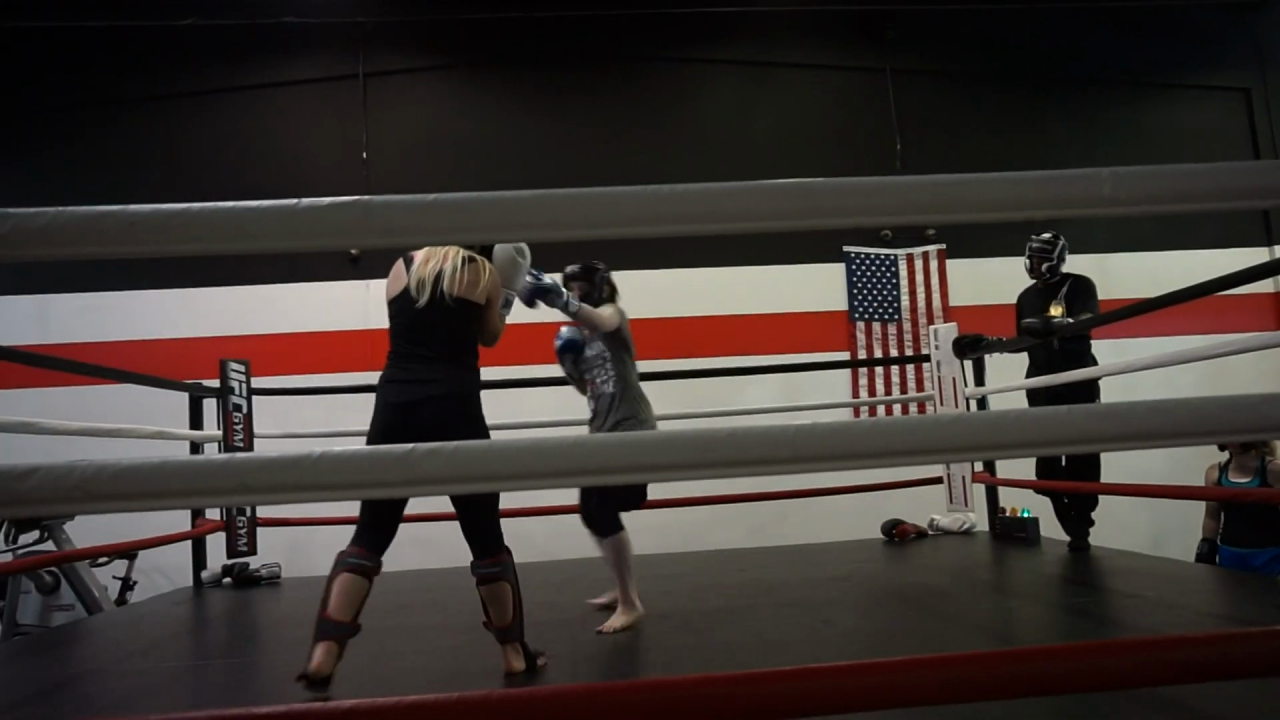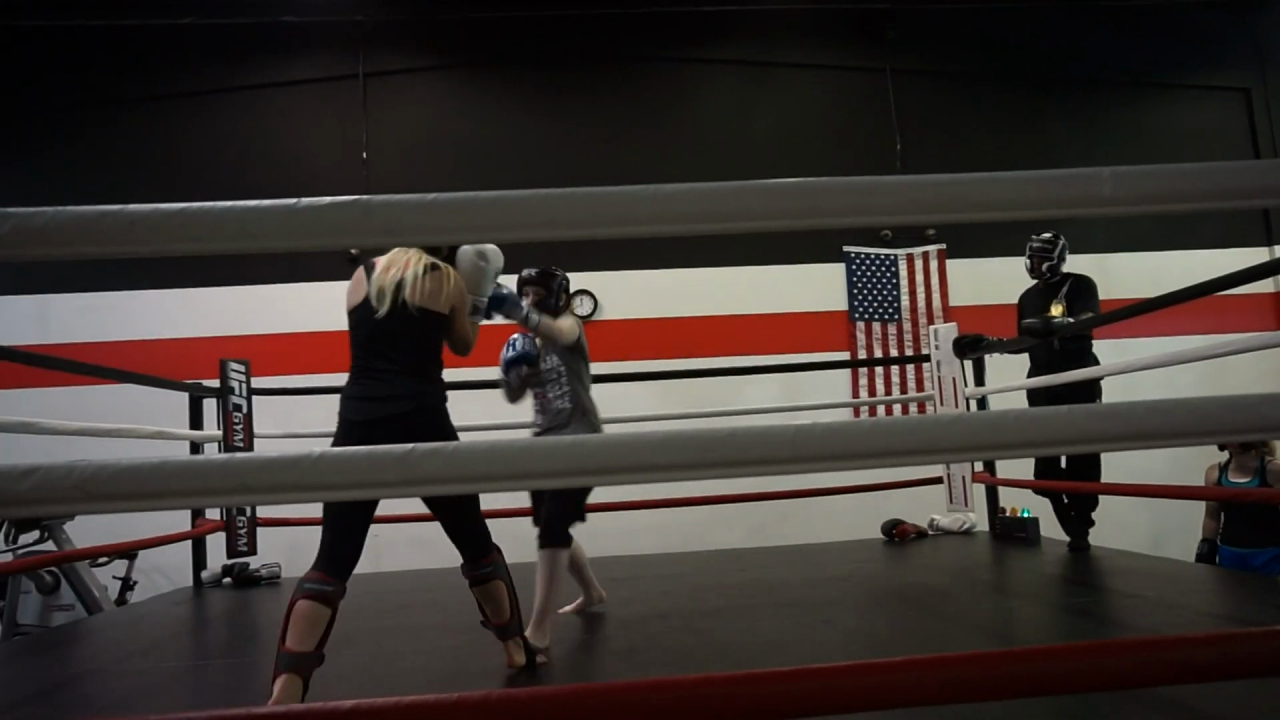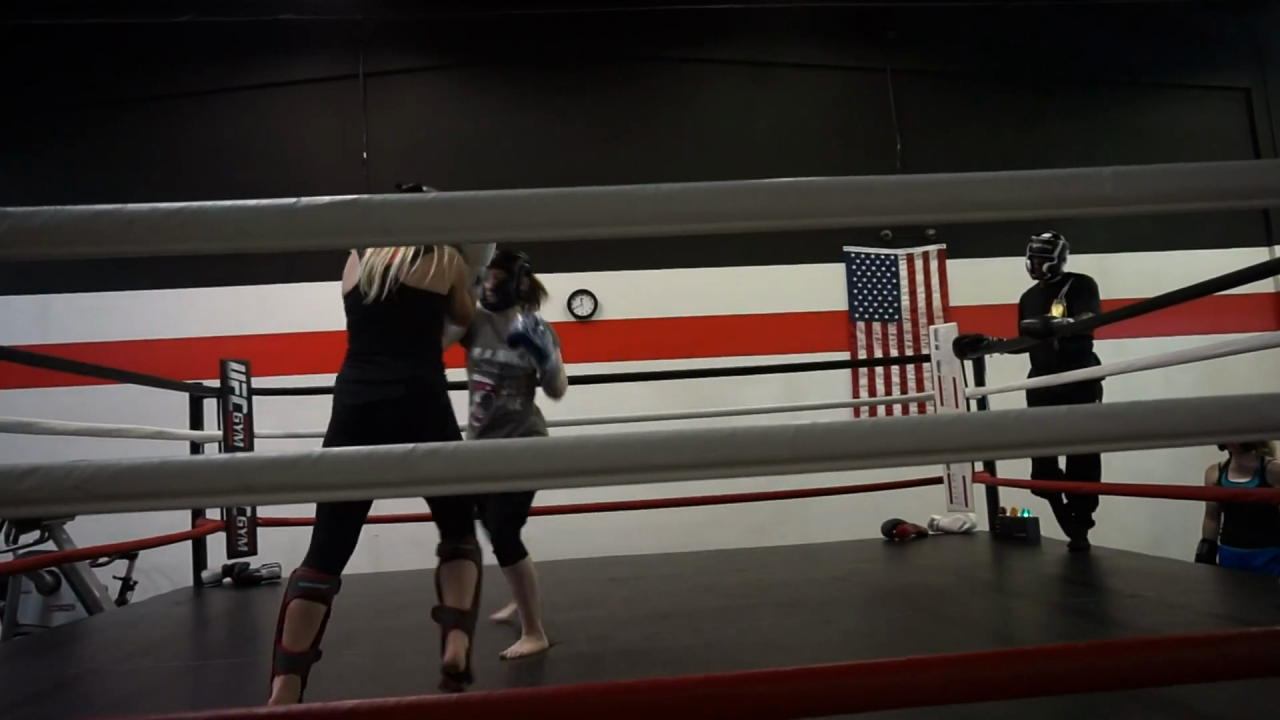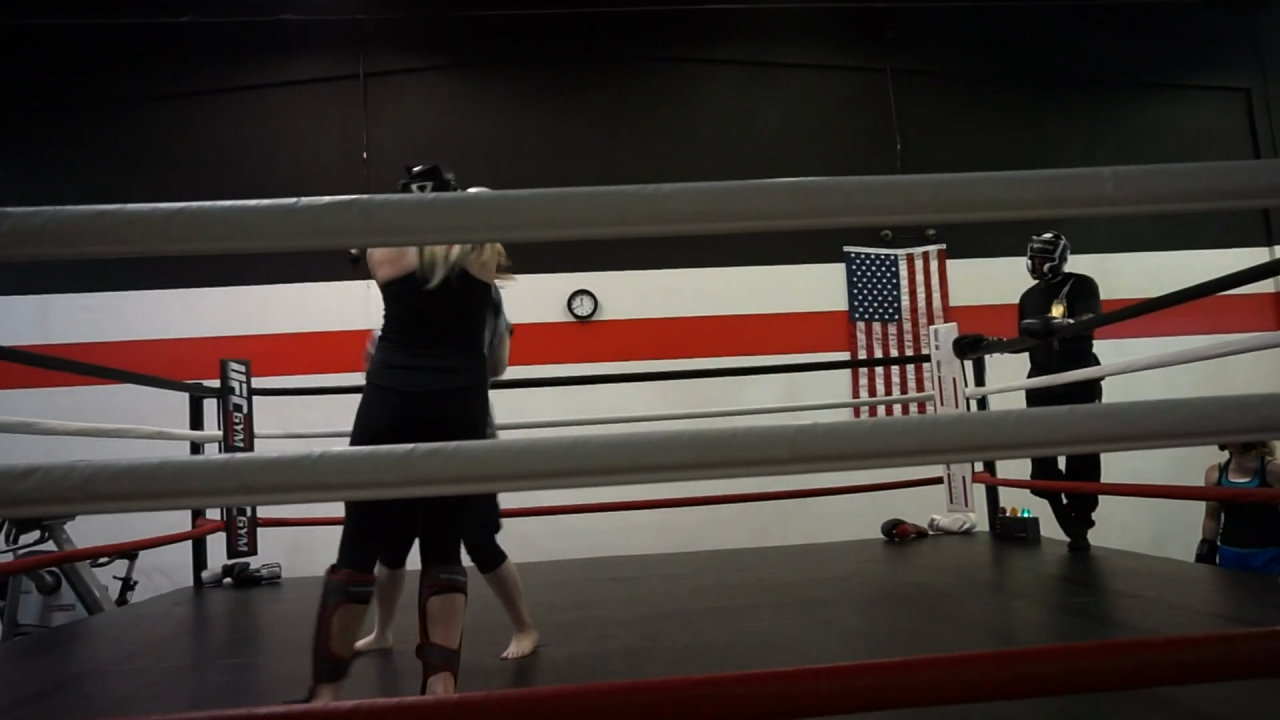
dt=0.2s
person 1, frame 1
left shoulder: (401, 268)
right shoulder: (483, 273)
right wrist: (505, 295)
left hip: (396, 408)
right hip: (453, 410)
left knee: (368, 539)
right knee: (487, 539)
left ankle: (323, 655)
right ankle: (515, 652)
person 1, frame 2
left shoulder: (363, 275)
right shoulder: (450, 279)
right elbow: (461, 343)
right wrist: (476, 298)
left hip: (359, 422)
right hip: (421, 422)
left knee: (332, 561)
right knee: (475, 542)
left ankle: (286, 688)
right ankle: (515, 649)
person 1, frame 3
left shoulder: (357, 259)
right shoulder: (447, 259)
right elbow: (461, 317)
left hip: (356, 406)
right hip: (422, 406)
left knee: (326, 551)
right knee: (459, 533)
left ankle: (285, 685)
right ankle: (456, 650)
person 1, frame 4
left shoulder: (384, 246)
right shoulder: (487, 250)
left hip: (393, 398)
right hip: (463, 402)
left knee: (360, 555)
right knee: (442, 552)
left ankle: (326, 689)
right ankle: (441, 682)
person 2, frame 1
left shoulder: (609, 314)
right shoulder: (583, 332)
left elbow: (602, 323)
left wrist: (555, 298)
right wrist: (570, 359)
left hip: (632, 429)
right hip: (604, 431)
left knee: (604, 511)
right knee: (594, 511)
left ankle: (630, 604)
right ankle: (622, 590)
person 2, frame 2
left shoulder: (569, 331)
right shoulder: (530, 344)
left elbow: (555, 329)
right elbow: (513, 397)
left wrist: (511, 305)
right wrist: (512, 368)
left hip: (579, 441)
left knee: (551, 523)
right knee: (553, 525)
left ankle: (539, 626)
right ankle: (591, 592)
person 2, frame 3
left shoulder: (537, 330)
right shoulder: (477, 321)
left elbow: (557, 390)
left wrist: (543, 352)
right hip: (481, 444)
left knee: (502, 534)
right knee: (495, 528)
left ankle: (534, 632)
right ankle: (521, 601)
person 2, frame 4
left shoulder: (485, 317)
left elbow: (494, 367)
left wrist: (494, 312)
left knee: (480, 544)
right knee: (394, 541)
left ankle: (525, 630)
right ankle: (383, 631)
person 3, frame 1
left shoulder: (1079, 285)
right shoulder: (1026, 297)
left elbow: (1087, 321)
left wrist: (1051, 324)
left hip: (1078, 382)
right hip: (1042, 384)
left knee: (1082, 457)
right knee: (1046, 456)
left ankle: (1080, 527)
right ankle: (1070, 520)
person 3, frame 2
left shoulder: (1080, 285)
right shoulder: (1028, 297)
left elbow: (1087, 320)
left wrist: (1052, 324)
left hip: (1079, 381)
right hip: (1043, 384)
left knee: (1082, 457)
right knee: (1045, 459)
left ankle: (1080, 526)
right ankle: (1070, 521)
person 3, frame 3
left shoulder: (1081, 285)
right shoulder: (1029, 297)
left elbow: (1088, 321)
left wrist: (1052, 324)
left hip: (1080, 381)
right hip: (1043, 384)
left knee: (1082, 457)
right knee: (1042, 458)
left ankle: (1080, 526)
right ankle: (1070, 522)
person 3, frame 4
left shoulder: (1082, 285)
right shoulder: (1029, 296)
left elbow: (1088, 322)
left wrist: (1052, 325)
left hip: (1079, 382)
right hip: (1042, 384)
left knee: (1081, 457)
right knee: (1041, 457)
left ankle: (1080, 526)
right ankle: (1070, 523)
